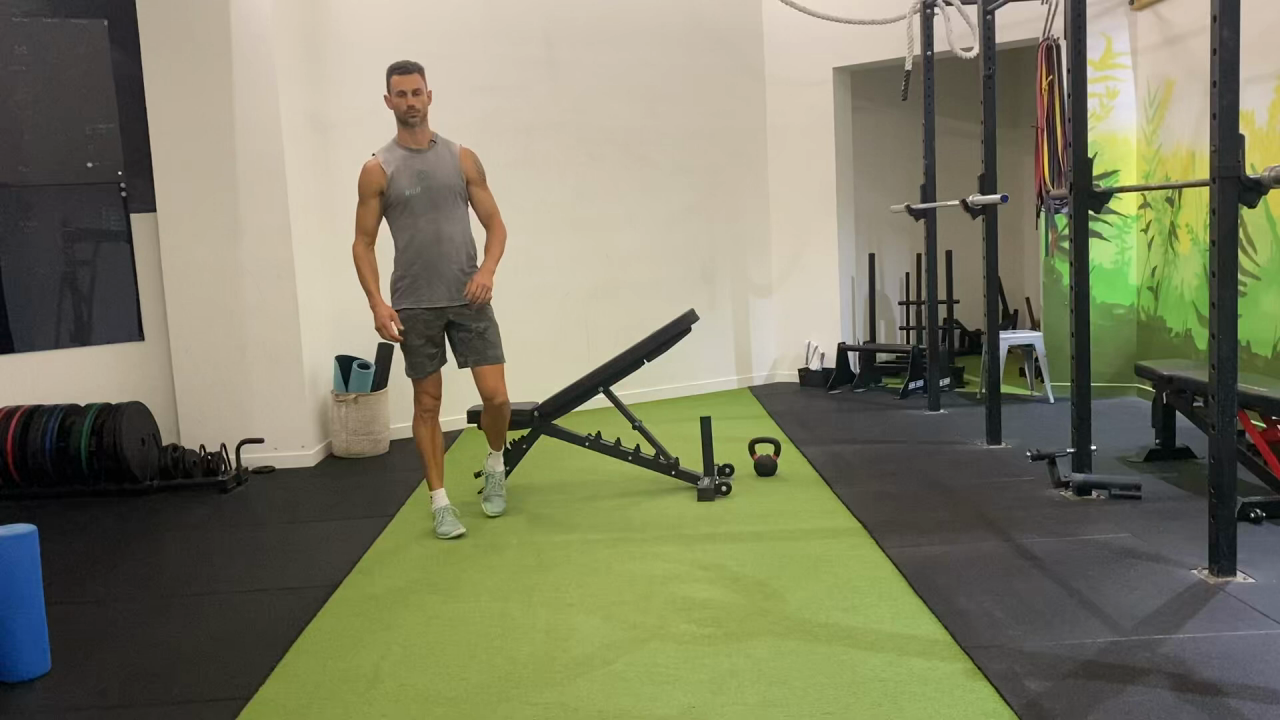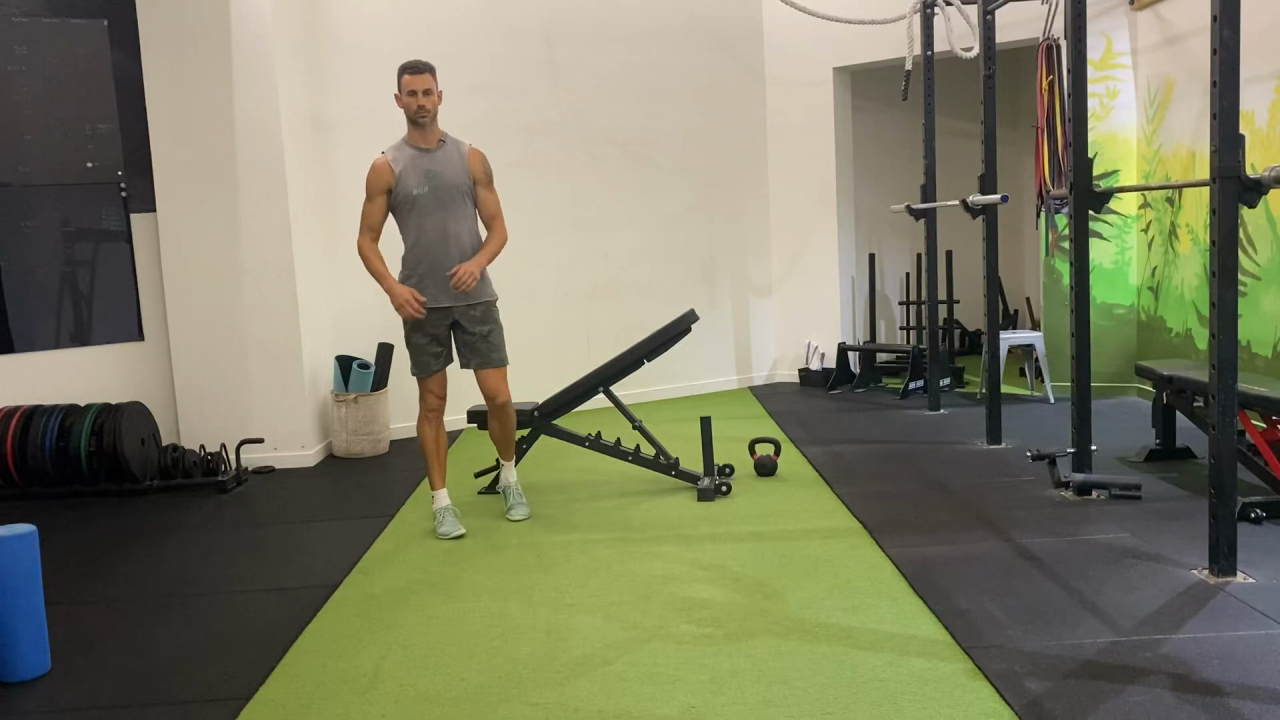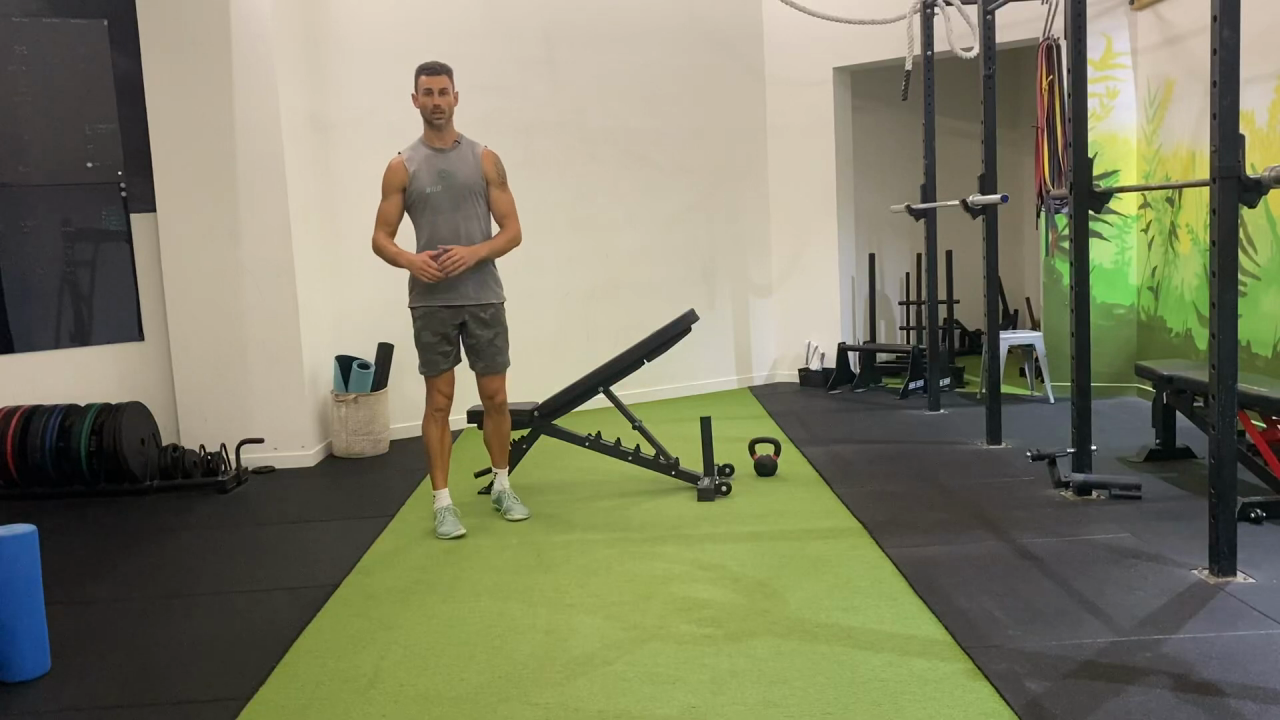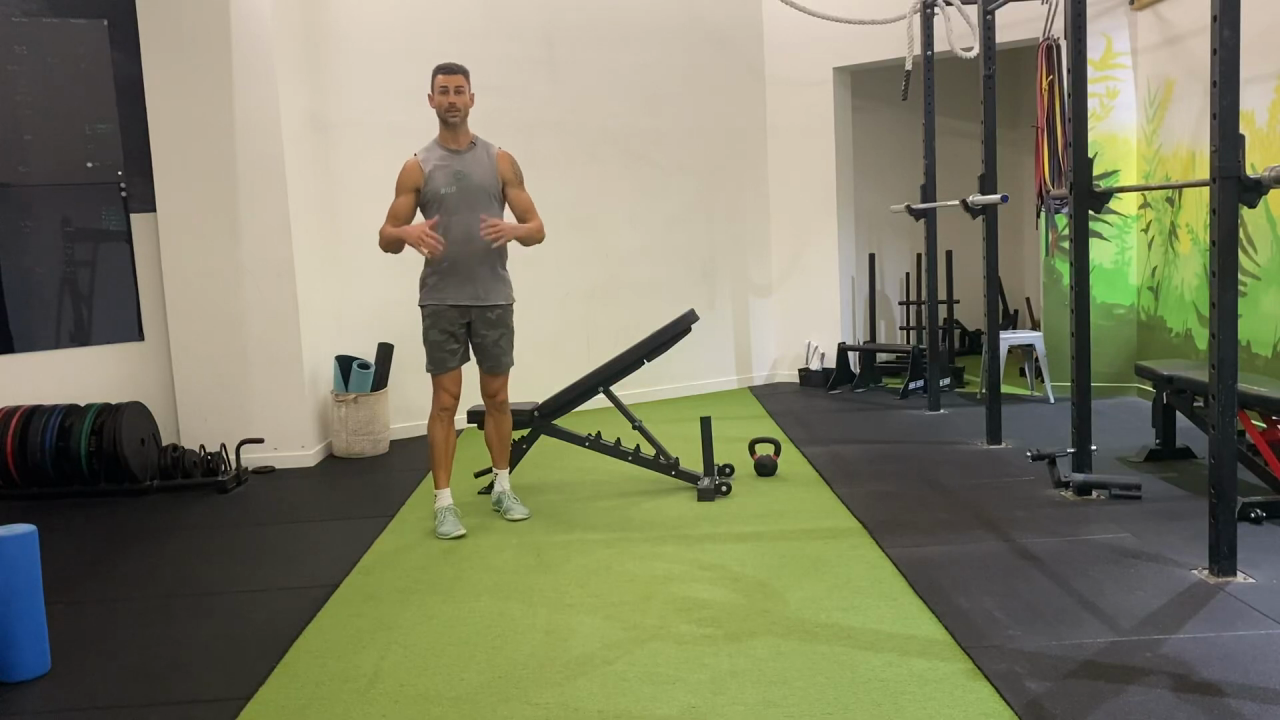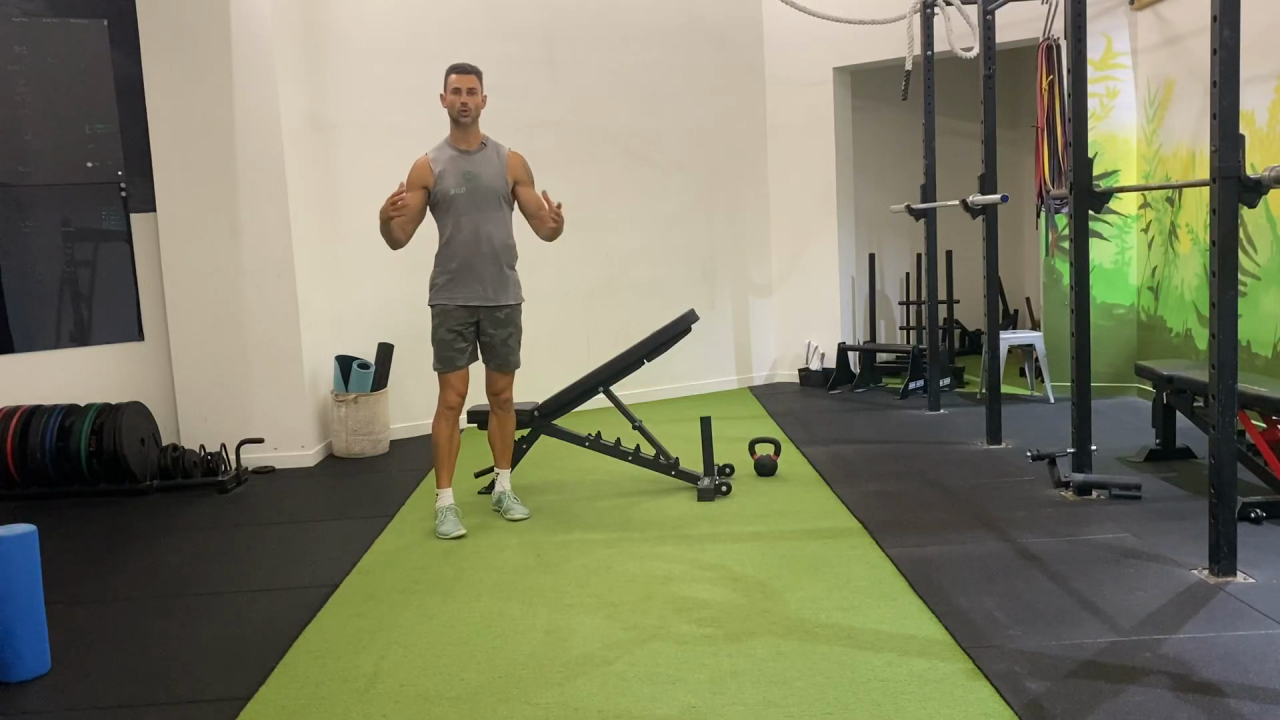
dt=0.2s
person 1, frame 1
left shoulder: (462, 158)
right shoulder: (377, 169)
left elbow: (496, 225)
right elbow: (363, 243)
left wrist: (488, 270)
right wrist: (378, 306)
left hip: (469, 298)
right hip: (415, 305)
left knee: (496, 396)
right knee: (428, 403)
left ankle: (493, 464)
right ankle: (440, 501)
person 1, frame 2
left shoulder: (471, 158)
right shoulder: (386, 167)
left elbow: (498, 230)
right elbow: (366, 240)
left wrist: (477, 263)
right wrist: (393, 286)
left hip: (475, 298)
right hip: (423, 303)
left knee: (498, 395)
right knee: (432, 402)
left ankle: (509, 476)
right ankle: (441, 501)
person 1, frame 3
left shoulder: (485, 159)
right shoulder: (403, 167)
left elbow: (512, 231)
right elbow: (380, 238)
left wrist: (476, 251)
right wrist: (408, 259)
left hip: (484, 298)
right hip: (432, 301)
left knee: (495, 397)
right knee: (439, 401)
left ankle: (502, 486)
right ankle: (442, 501)
person 1, frame 4
left shoulder: (500, 160)
right shoulder: (417, 167)
left elbow: (537, 231)
right elbow: (386, 240)
left wrist: (516, 229)
right wrist: (406, 234)
left hip: (494, 298)
right hip: (442, 300)
left knee: (497, 396)
right knee: (445, 399)
left ankle: (502, 487)
right ankle: (443, 501)
person 1, frame 5
left shoulder: (510, 161)
right shoulder: (428, 167)
left elbow: (543, 228)
right elbow: (400, 238)
left wrist: (555, 222)
right wrist: (387, 222)
left hip: (503, 298)
right hip: (451, 300)
left knee: (501, 396)
right knee: (451, 400)
left ankle: (503, 487)
right ankle: (445, 501)
